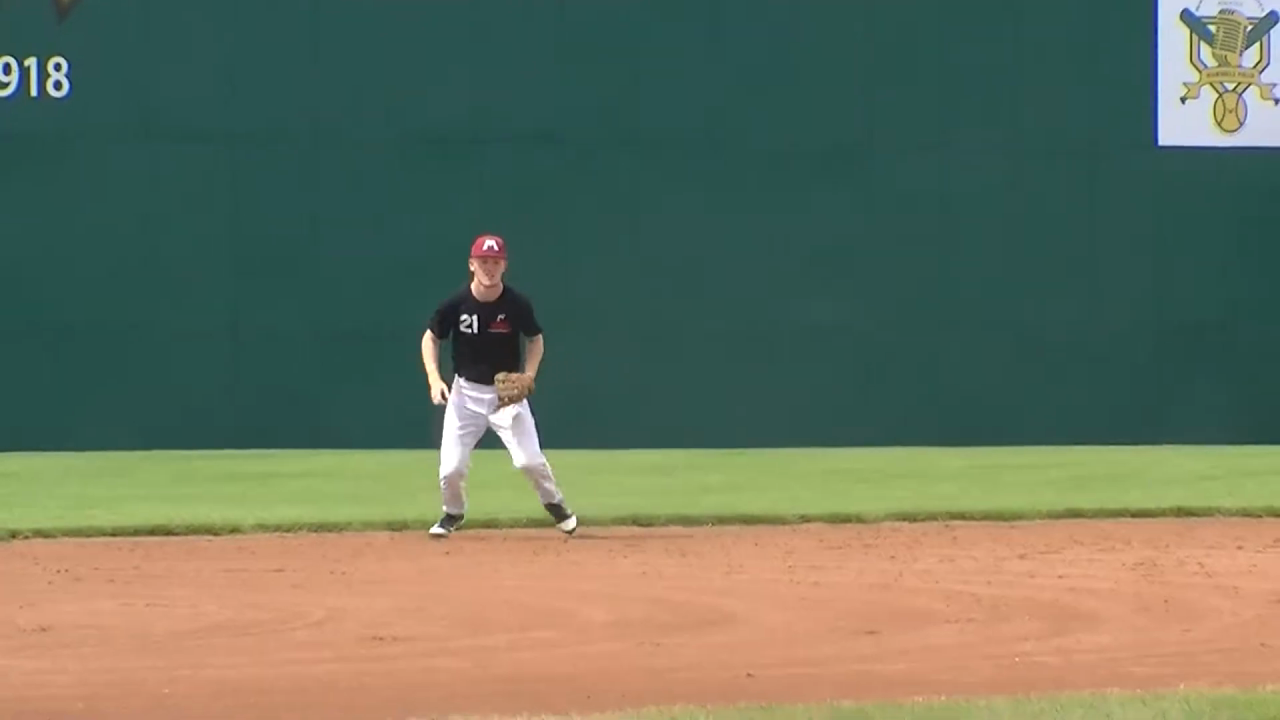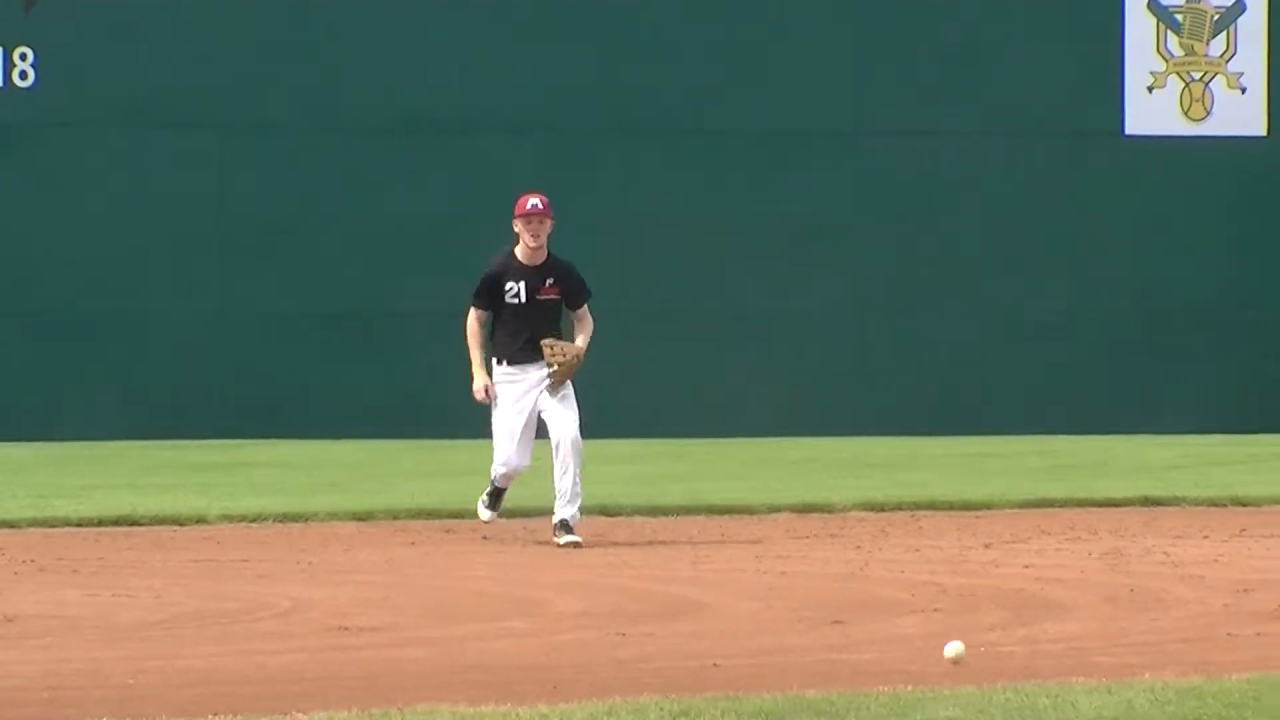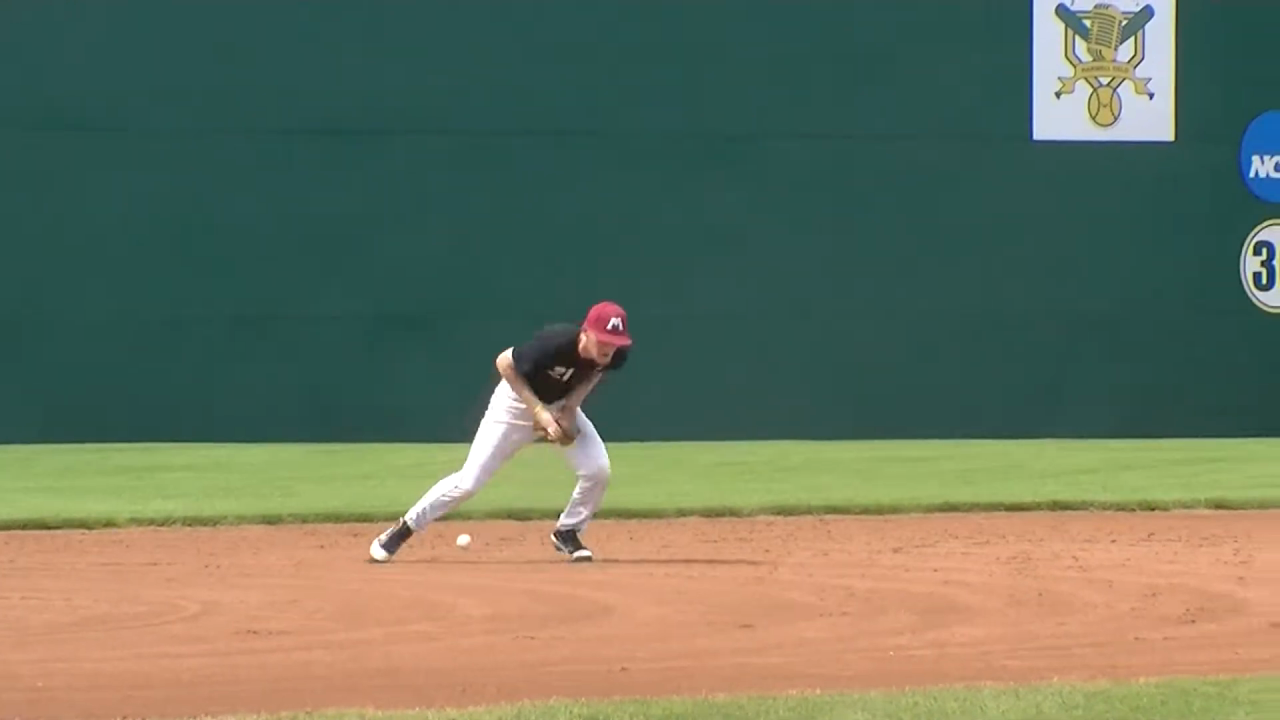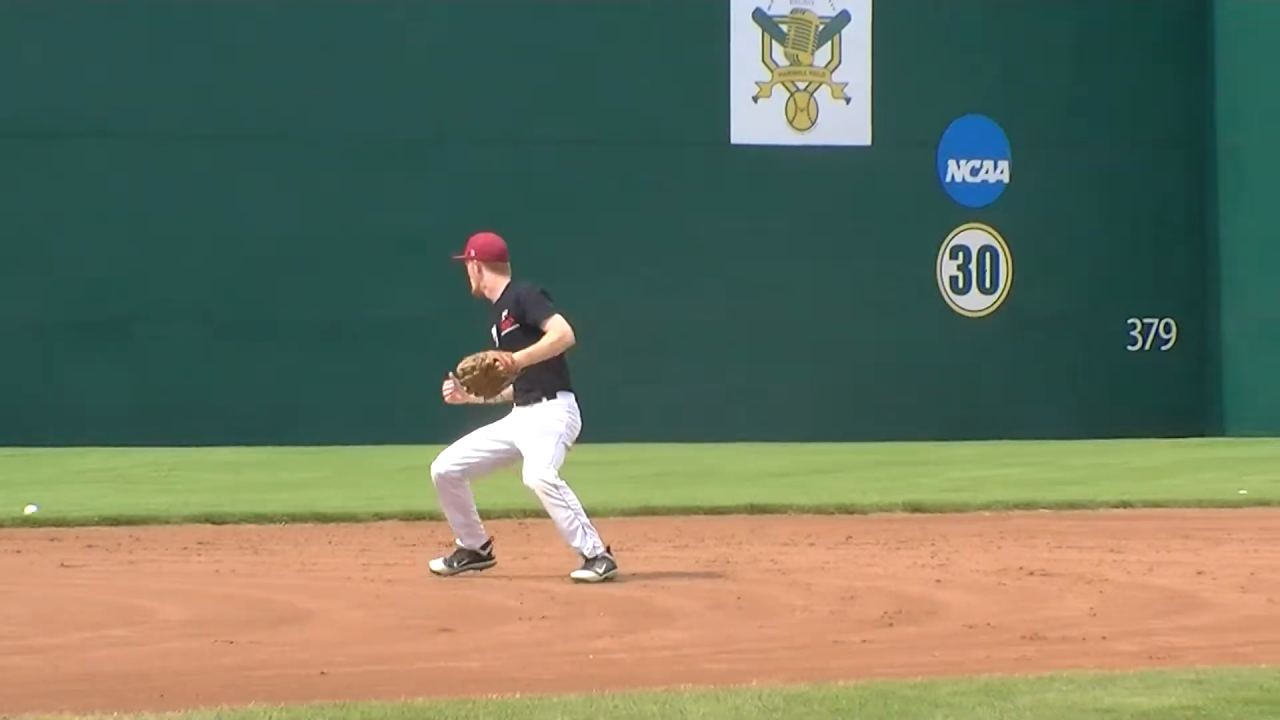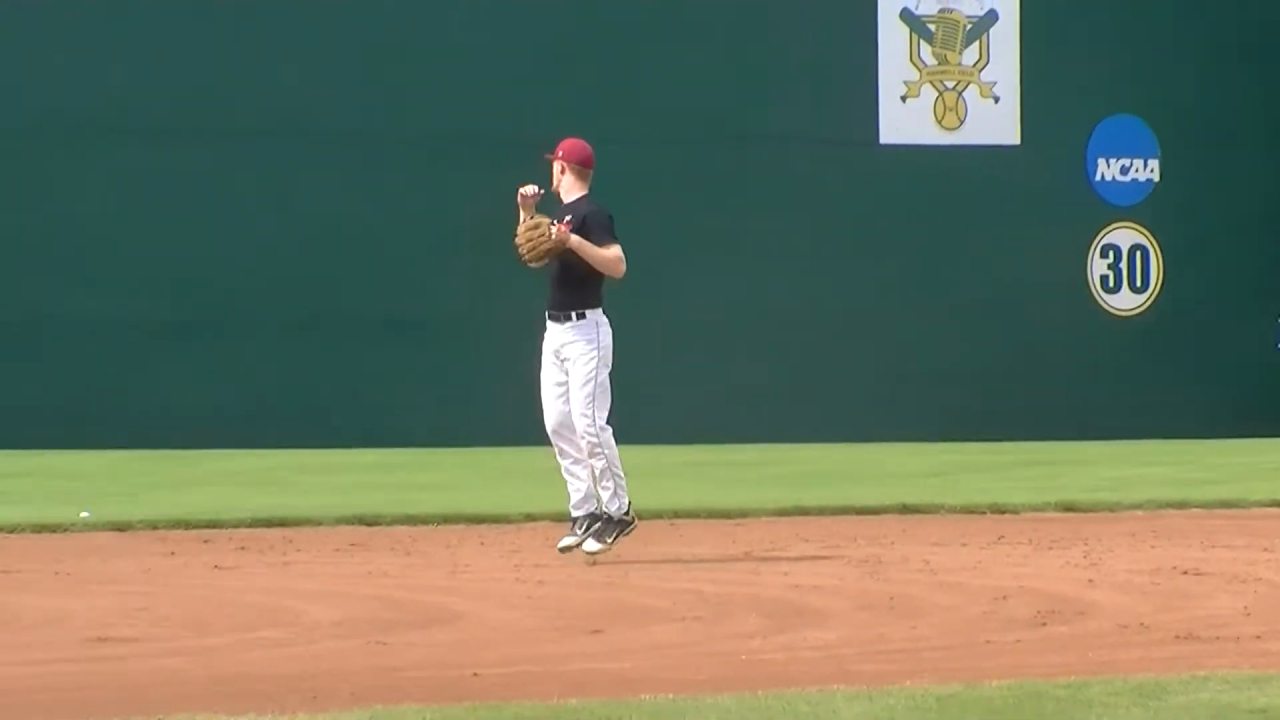
dt=1s
person 1, frame 1
left shoulder: (519, 304)
right shoulder: (454, 304)
left elbow: (535, 342)
right elbow: (430, 339)
left wrist: (527, 379)
right wrist: (434, 379)
right hip: (467, 392)
left knee: (530, 461)
right knee: (451, 469)
left ankle: (553, 502)
right ankle: (453, 513)
person 1, frame 2
left shoulder: (563, 271)
right shoulder: (497, 272)
left elbow: (584, 318)
right elbow: (474, 320)
left wrist: (579, 347)
right wrist: (478, 372)
left hip: (553, 373)
right hip: (509, 375)
left knee: (568, 440)
right knee: (512, 462)
left ankle: (565, 520)
right ankle: (496, 486)
person 1, frame 3
left shoulder: (616, 355)
right shoulder: (548, 347)
right elbow: (504, 363)
left wrist: (570, 406)
right wrist: (538, 410)
left hip: (559, 404)
right hip: (519, 403)
left knee: (599, 471)
right knee: (469, 481)
left ankle: (567, 532)
right ankle: (408, 526)
person 1, frame 4
left shoulder: (524, 295)
right shoulder: (498, 315)
left elbow: (564, 335)
left wrist: (516, 359)
right wrist: (468, 395)
left hip: (553, 414)
right hip: (519, 417)
left knee: (538, 476)
right knee: (445, 470)
left ankle: (597, 555)
right ankle: (472, 548)
person 1, frame 5
left shoulder: (592, 213)
right shoulder: (562, 213)
left elbow: (618, 266)
left wrist: (572, 240)
right wrist: (526, 212)
left hip: (585, 330)
right hip: (555, 330)
left knee: (589, 425)
right knee: (558, 427)
left ankle: (617, 513)
right ankle: (586, 511)
